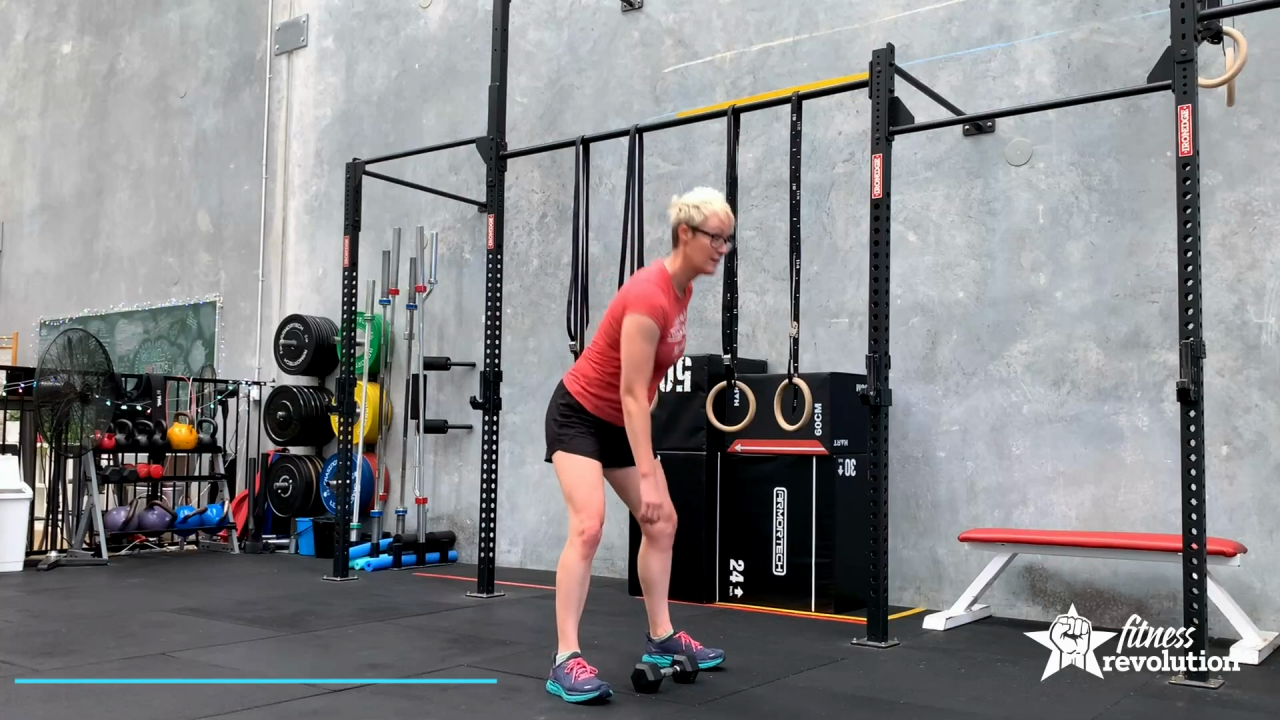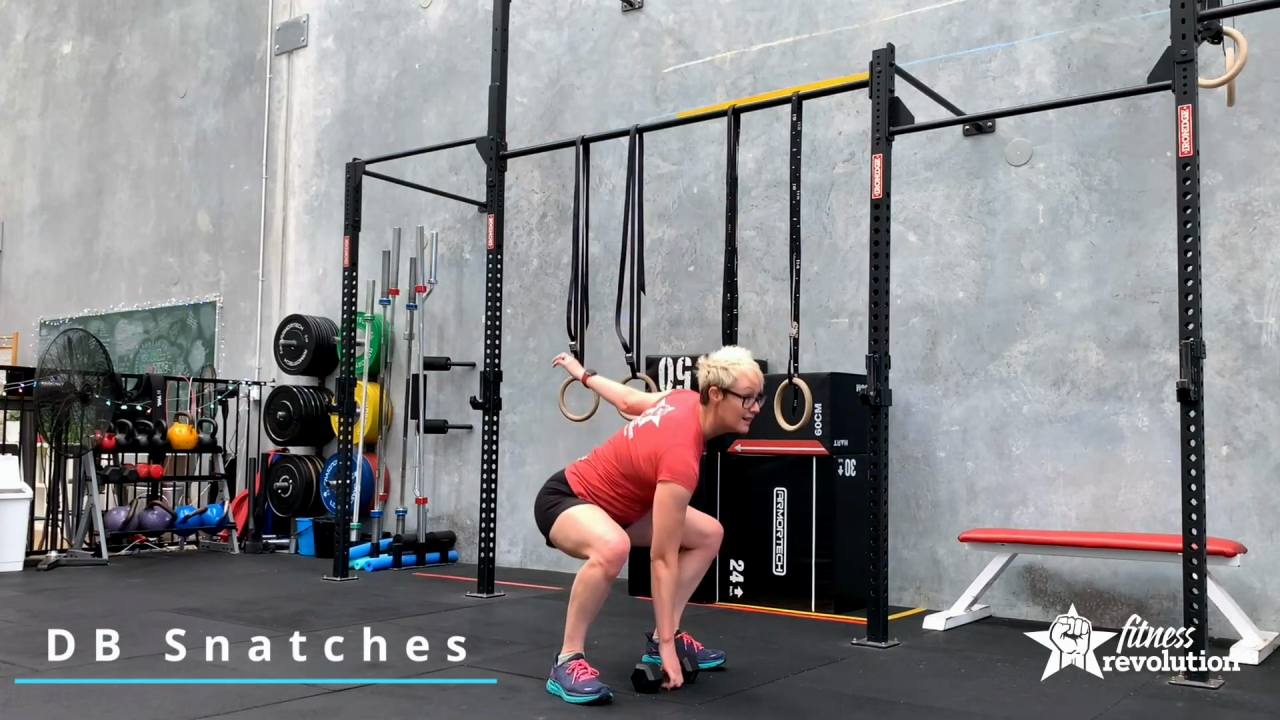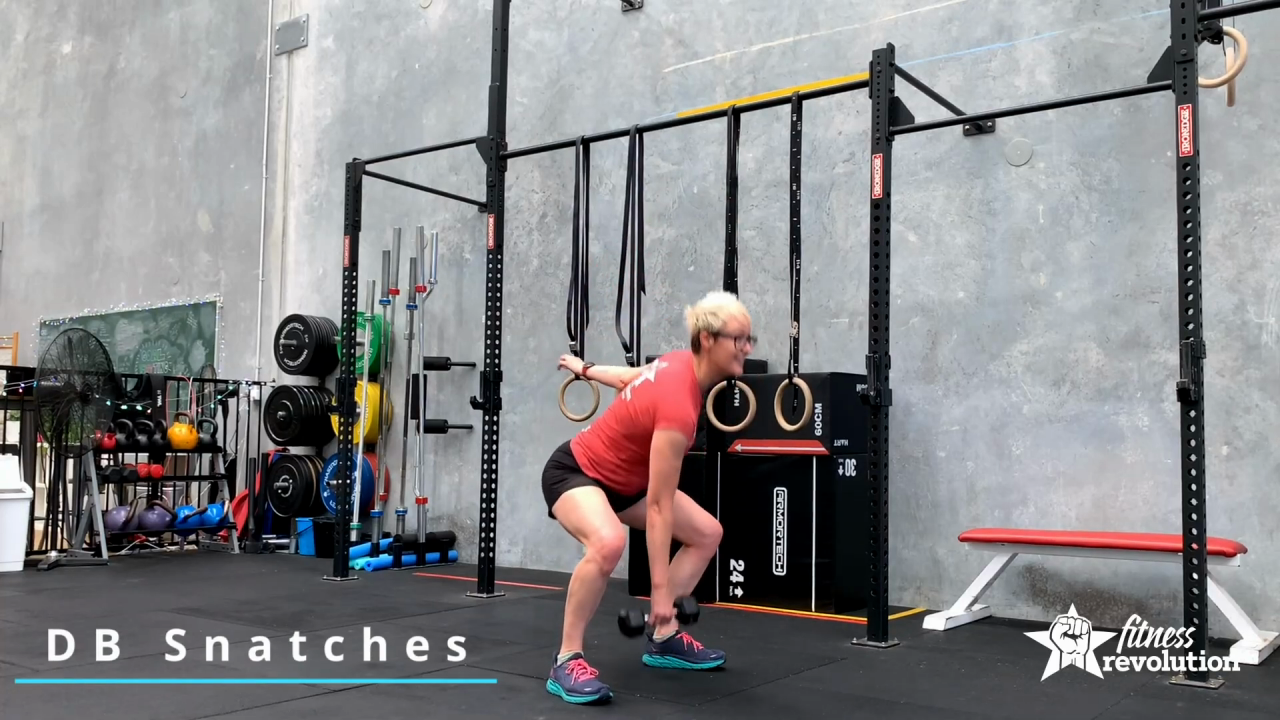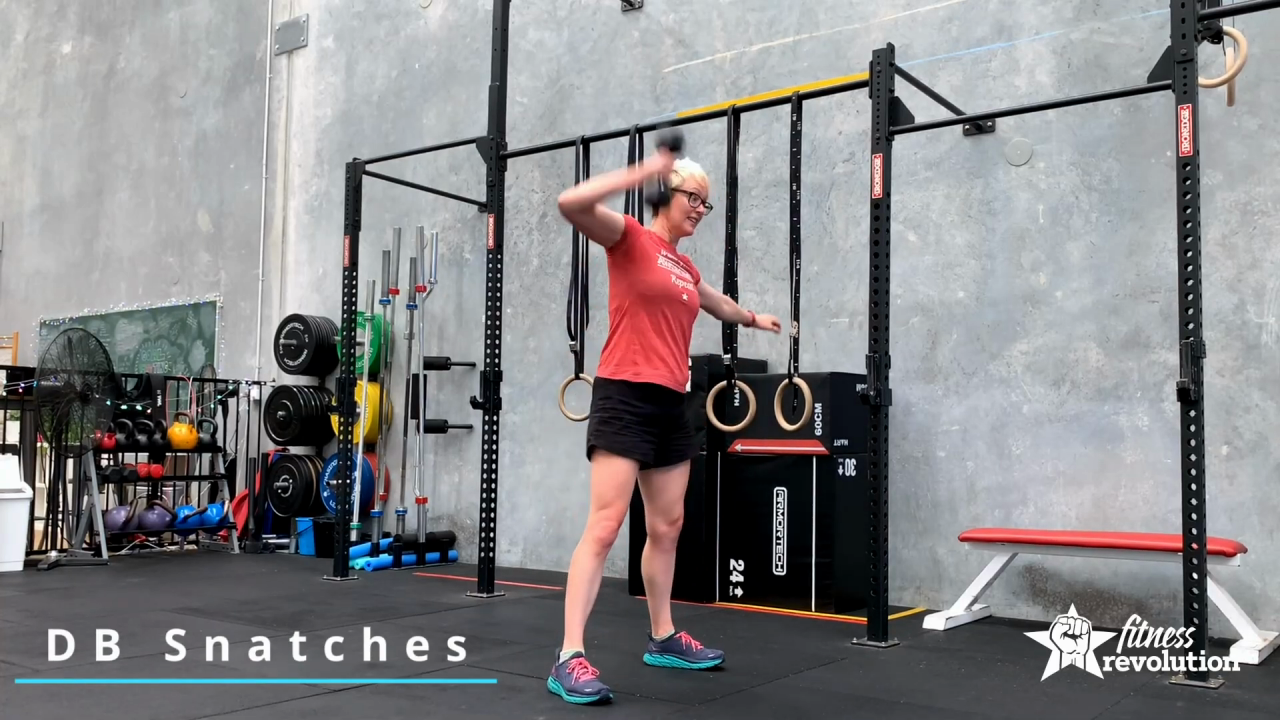
dt=0.5s
person 1, frame 1
left shoulder: (680, 286)
right shoulder: (650, 297)
right elbow: (633, 395)
right wrist: (648, 475)
left hip: (618, 419)
right hip: (580, 414)
left knee: (663, 522)
right knee: (588, 526)
left ankle: (662, 639)
right ankle: (566, 659)
person 1, frame 2
left shoulder: (687, 401)
right shoulder: (681, 457)
left elbow: (632, 401)
right elbow: (663, 559)
left wrist: (584, 374)
right wrist: (667, 651)
left hip: (608, 499)
right hip: (564, 500)
left knee: (709, 534)
right knee: (612, 548)
left ankle: (664, 636)
right ankle: (568, 661)
person 1, frame 3
left shoulder: (684, 363)
right shoulder: (678, 404)
left elbow: (629, 377)
right elbow: (660, 508)
left wrist: (584, 370)
right wrist: (660, 593)
left hip: (622, 478)
right hip: (573, 473)
left knee: (707, 533)
right knee: (608, 543)
left ankle: (663, 638)
right ankle: (567, 660)
person 1, frame 4
left shoulder: (685, 265)
right shoulder: (629, 236)
left elbow: (710, 299)
right elbow: (571, 202)
left wrist: (752, 318)
right wrist: (640, 174)
left hip: (671, 406)
right hip: (625, 397)
left knee: (666, 527)
right knee: (604, 527)
left ankle: (663, 638)
right ankle: (569, 661)
